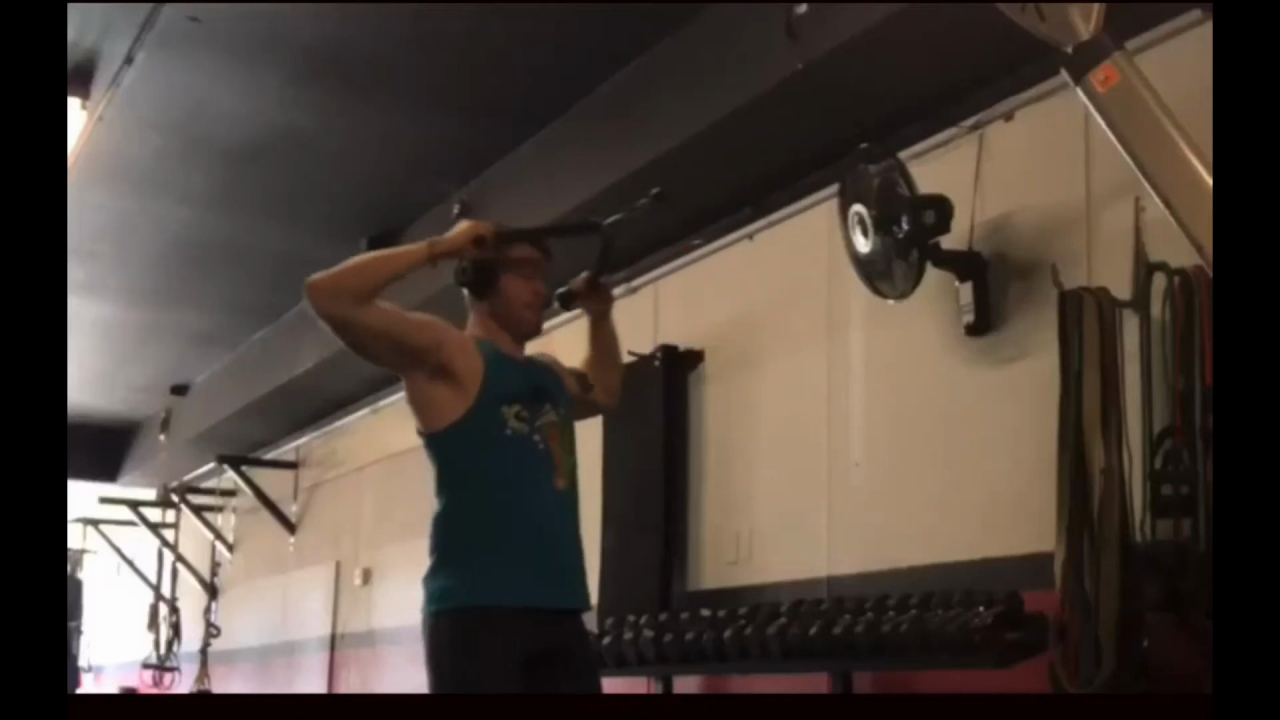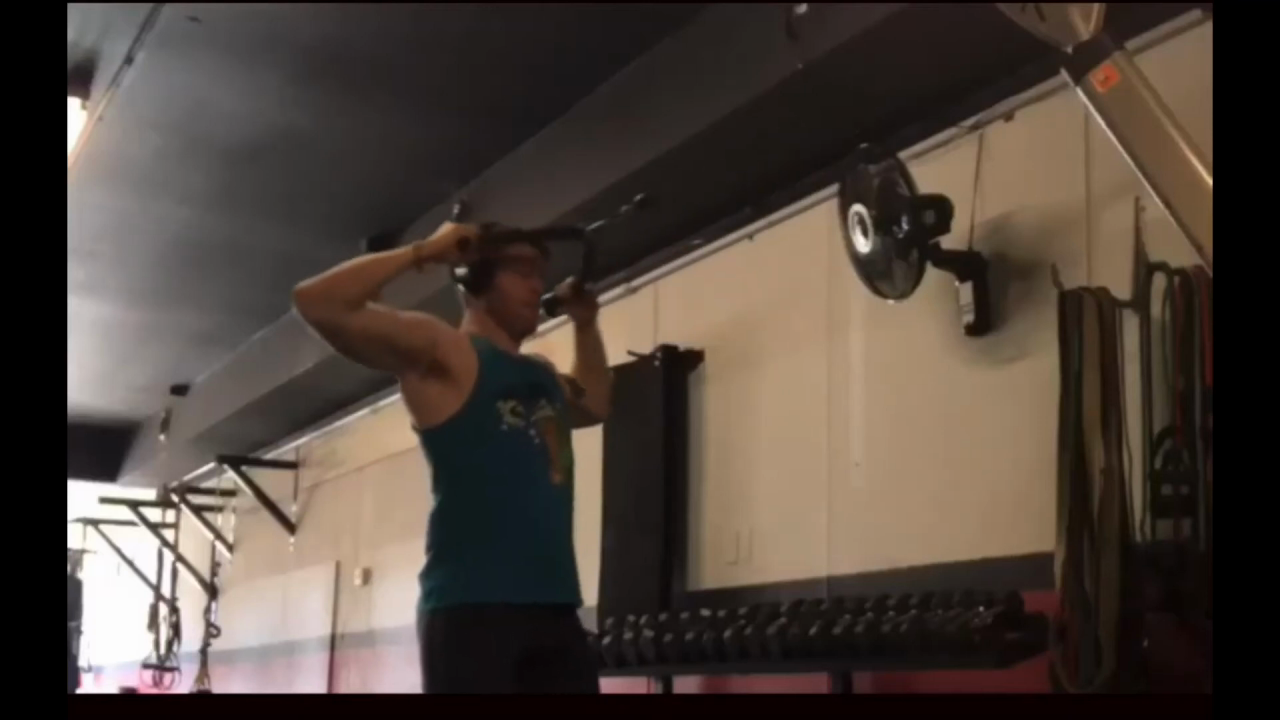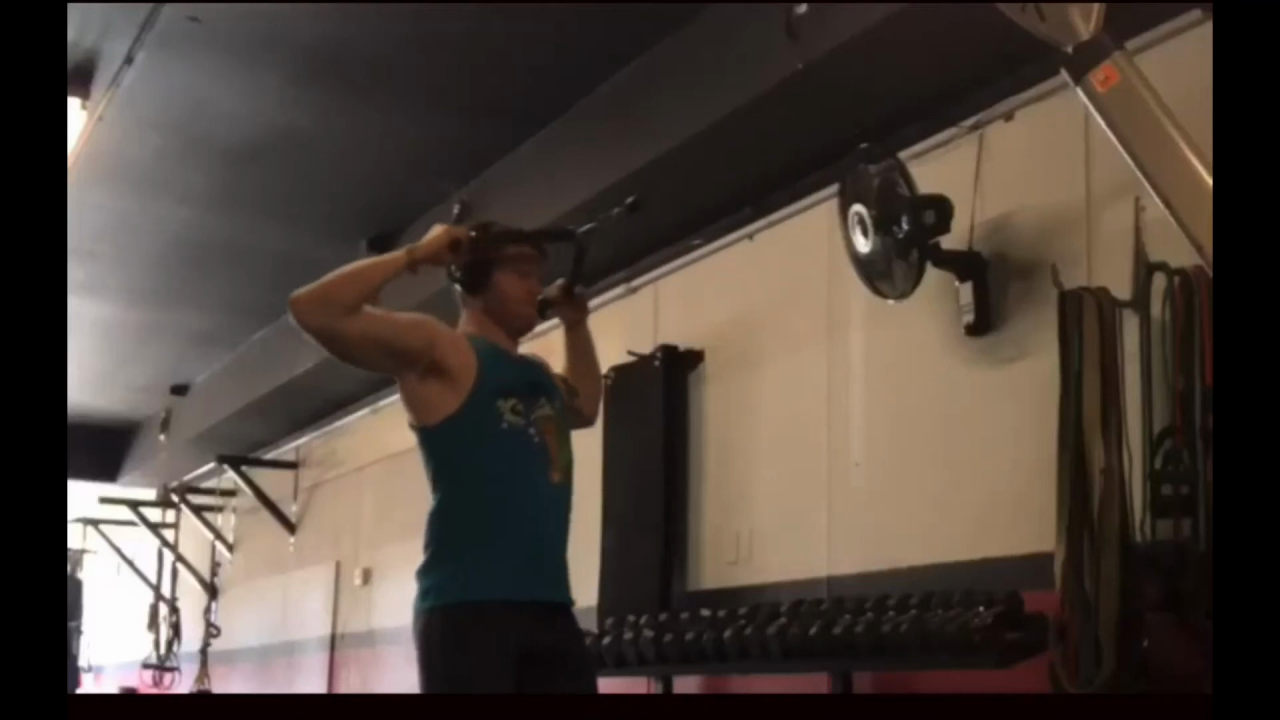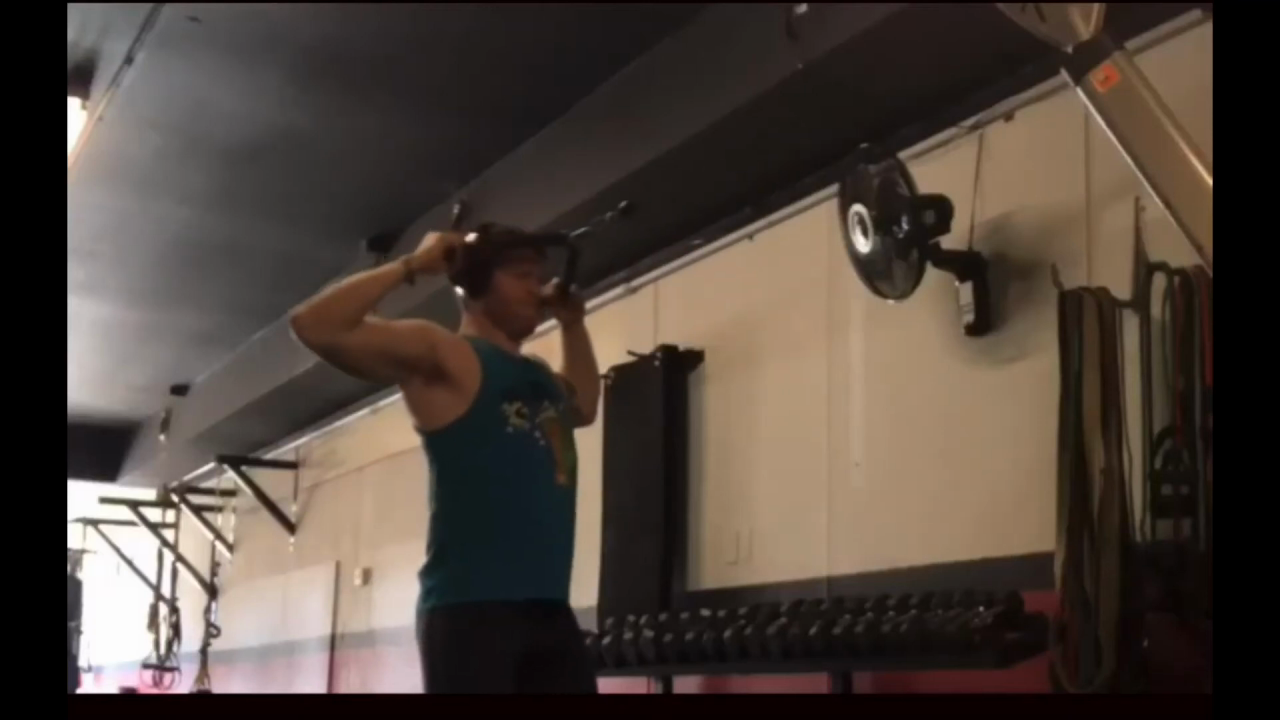
dt=0.1s
person 1, frame 1
left shoulder: (548, 374)
right shoulder: (445, 353)
left elbow: (605, 391)
right elbow: (328, 295)
left wrist: (599, 315)
right wrist: (440, 248)
left hip: (558, 608)
right hip: (476, 608)
person 1, frame 2
left shoulder: (539, 373)
right shoulder: (439, 350)
left elbow: (594, 403)
right elbow: (317, 302)
left wrist: (585, 321)
right wrist: (424, 251)
left hip: (553, 607)
right hip: (471, 606)
person 1, frame 3
left shoulder: (536, 374)
right shoulder: (438, 350)
left elbow: (585, 406)
right elbow: (313, 309)
left wrist: (576, 323)
right wrist: (417, 254)
left hip: (548, 608)
right hip: (469, 605)
person 1, frame 4
left shoulder: (537, 376)
right shoulder: (440, 354)
left elbow: (584, 405)
right elbow: (315, 325)
left wrist: (572, 322)
right wrist: (414, 264)
left hip: (548, 608)
right hip: (471, 606)
